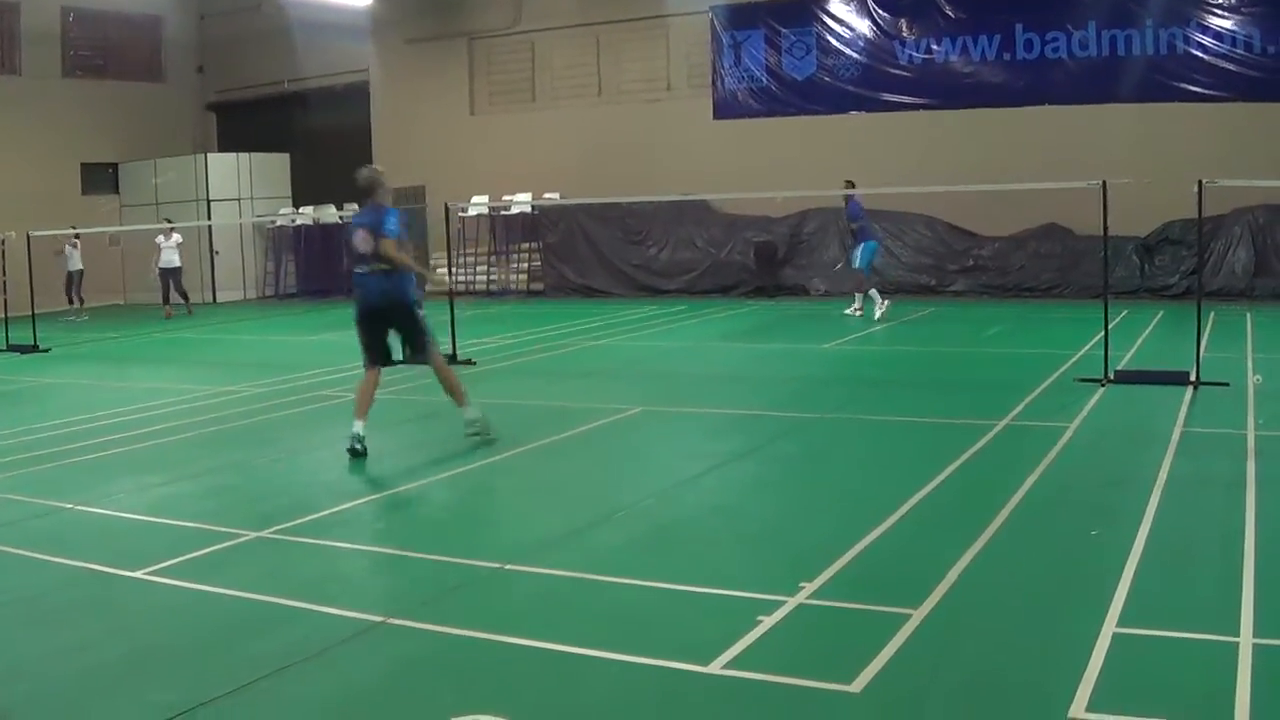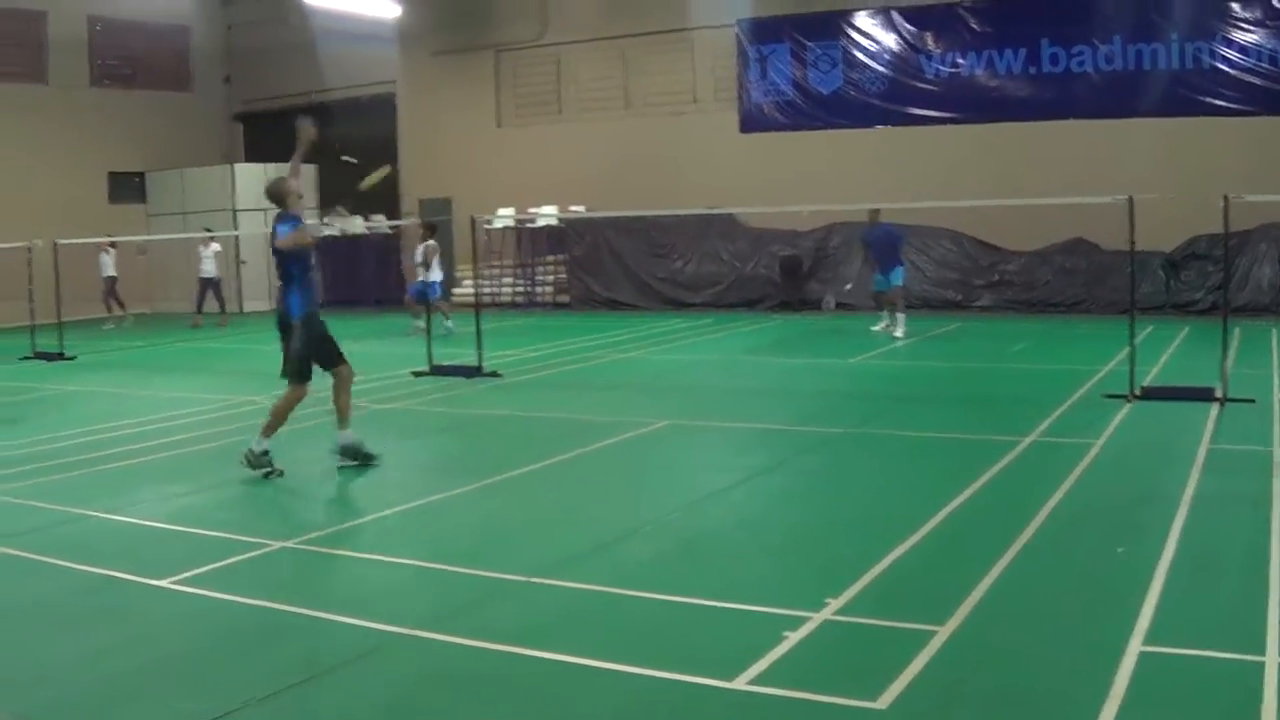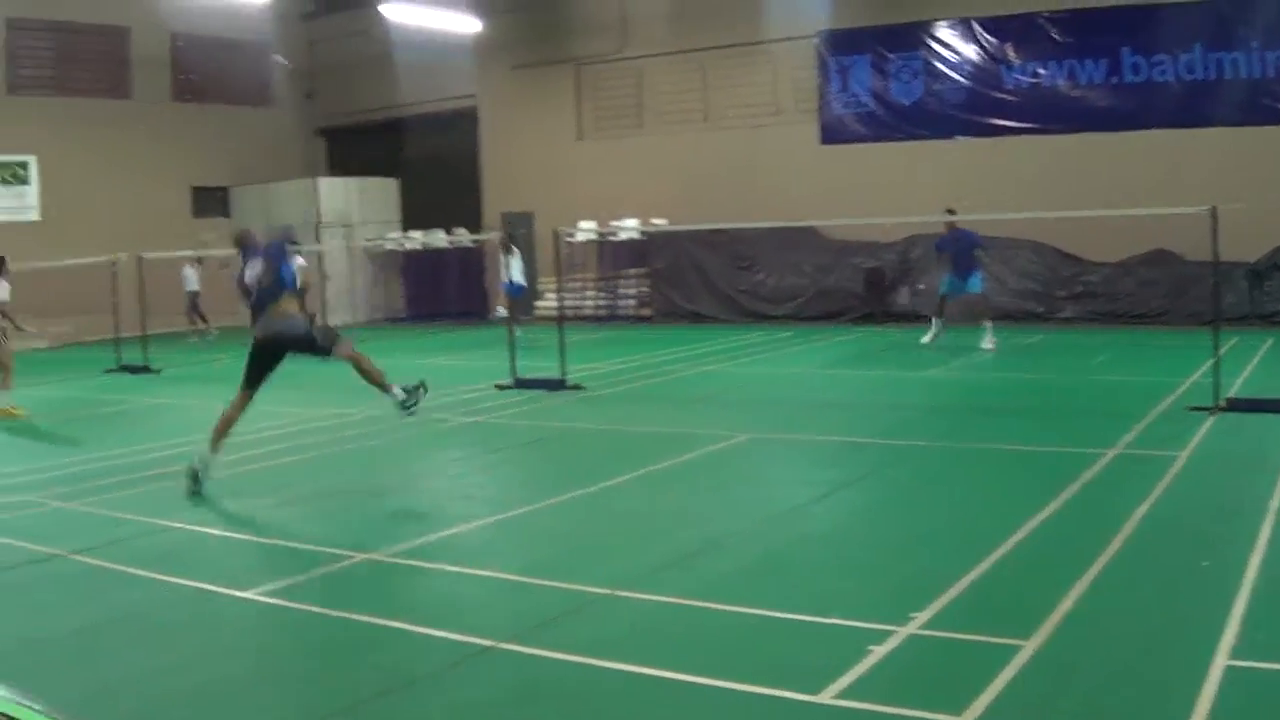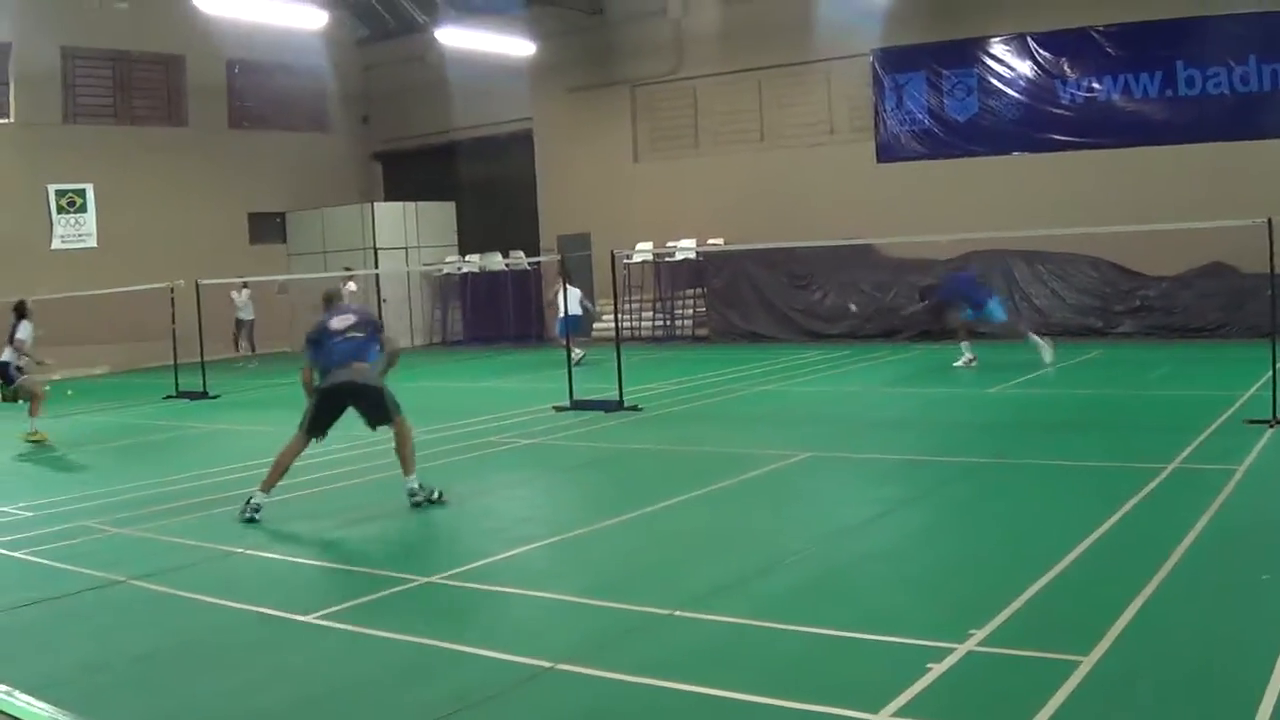
dt=0.4s
person 1, frame 1
left shoulder: (358, 219)
right shoulder: (386, 214)
right elbow: (389, 250)
right wrist: (418, 270)
left hip: (366, 305)
right hip: (395, 299)
left knee: (372, 370)
right knee: (433, 358)
left ankle: (357, 433)
right ankle: (471, 418)
person 1, frame 2
left shoulder: (290, 219)
right shoulder: (285, 224)
left elbow: (292, 177)
right elbow: (283, 244)
left wrist: (302, 144)
right wrist: (312, 232)
left hip: (306, 312)
right hip: (296, 315)
left knee: (343, 372)
right knee: (298, 389)
left ankle: (346, 442)
right ankle: (257, 448)
person 1, frame 3
left shoulder: (242, 275)
right shoulder: (271, 250)
left hip: (264, 334)
right hip: (291, 325)
left knee: (242, 399)
right knee: (349, 351)
left ankle: (203, 463)
right ankle: (400, 396)
person 1, frame 4
left shoulder: (317, 331)
right shoulder: (365, 316)
left elbow: (307, 377)
right elbow: (393, 351)
left wrist: (315, 404)
right wrist: (380, 375)
left hip: (332, 383)
right hip: (367, 379)
left knee: (299, 442)
right knee: (400, 425)
left ankle: (257, 500)
right ankle: (414, 488)
